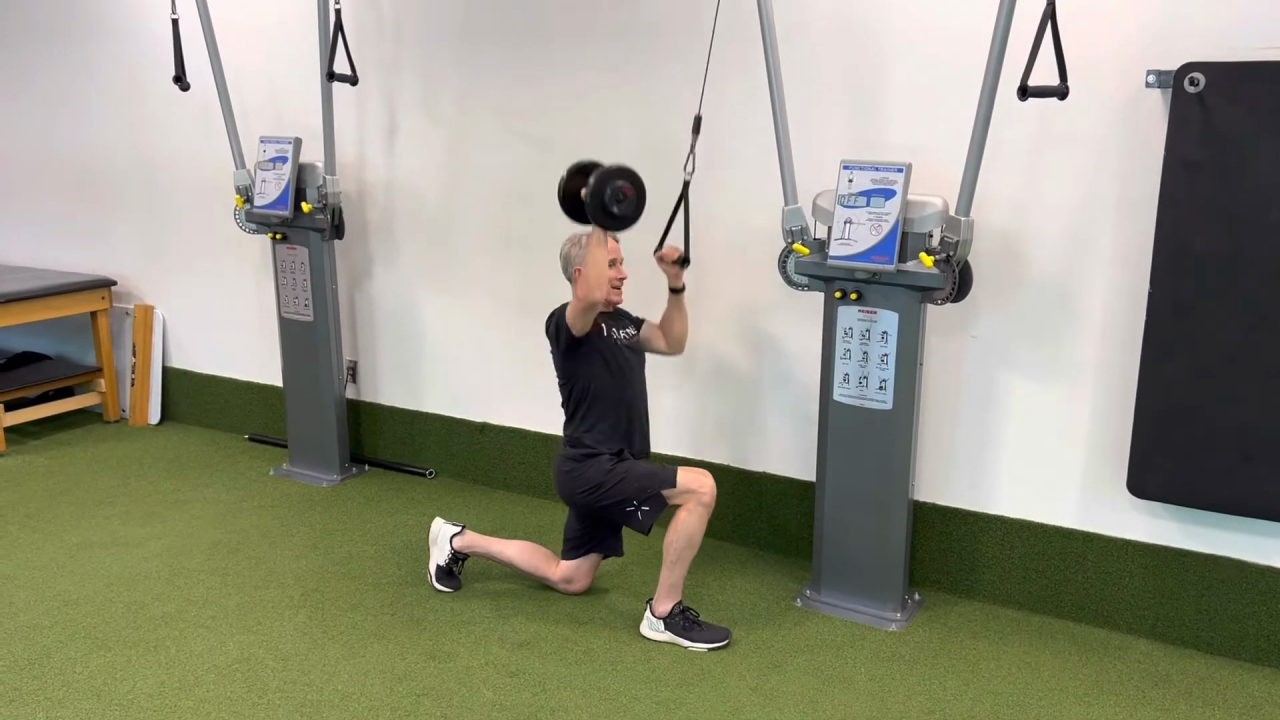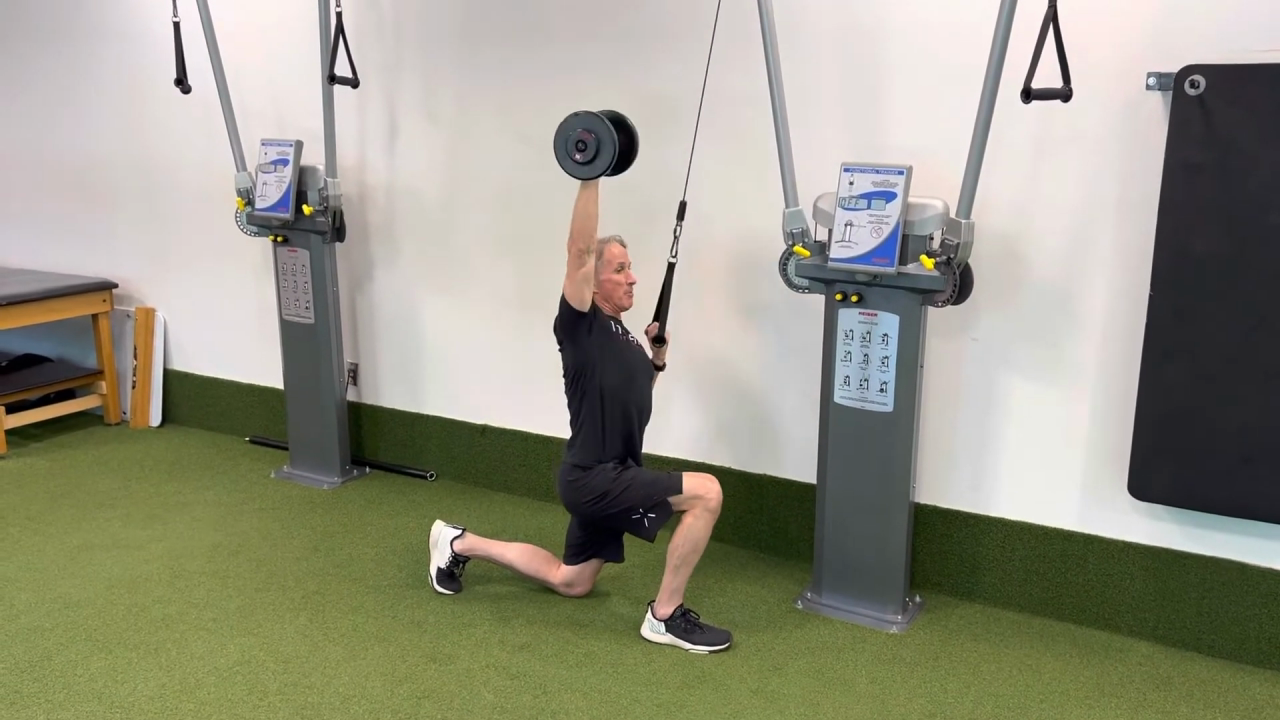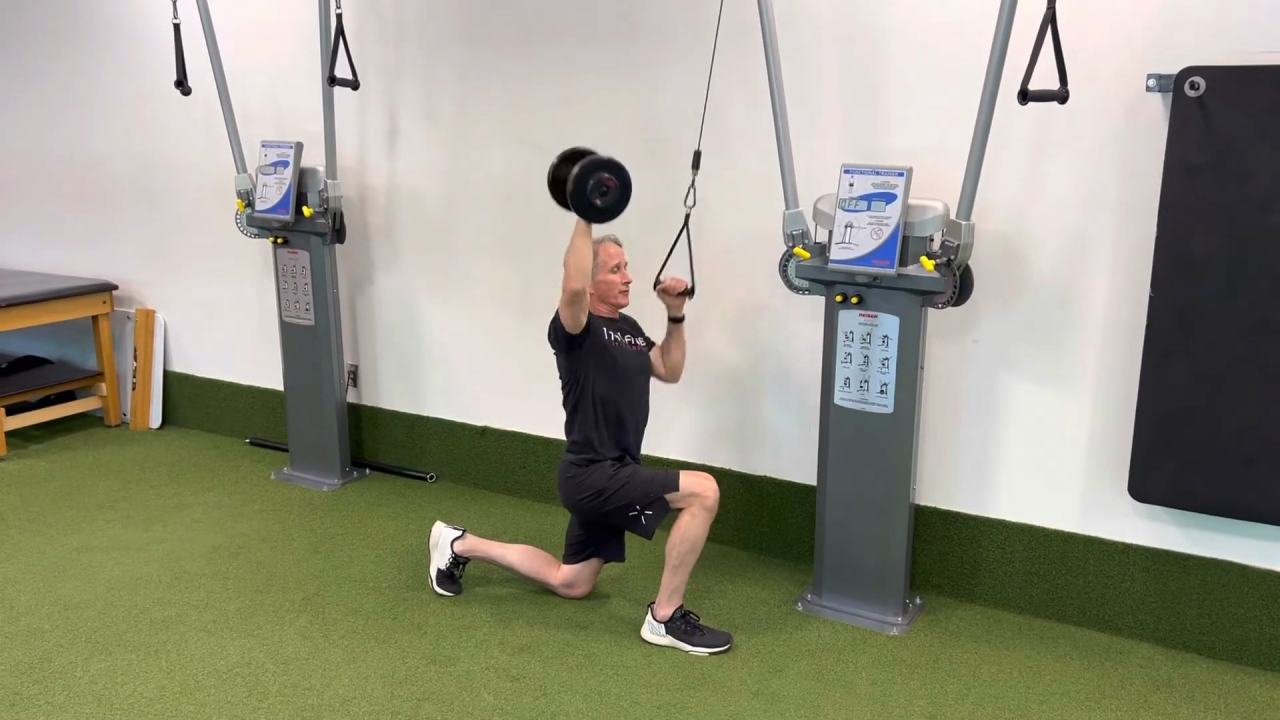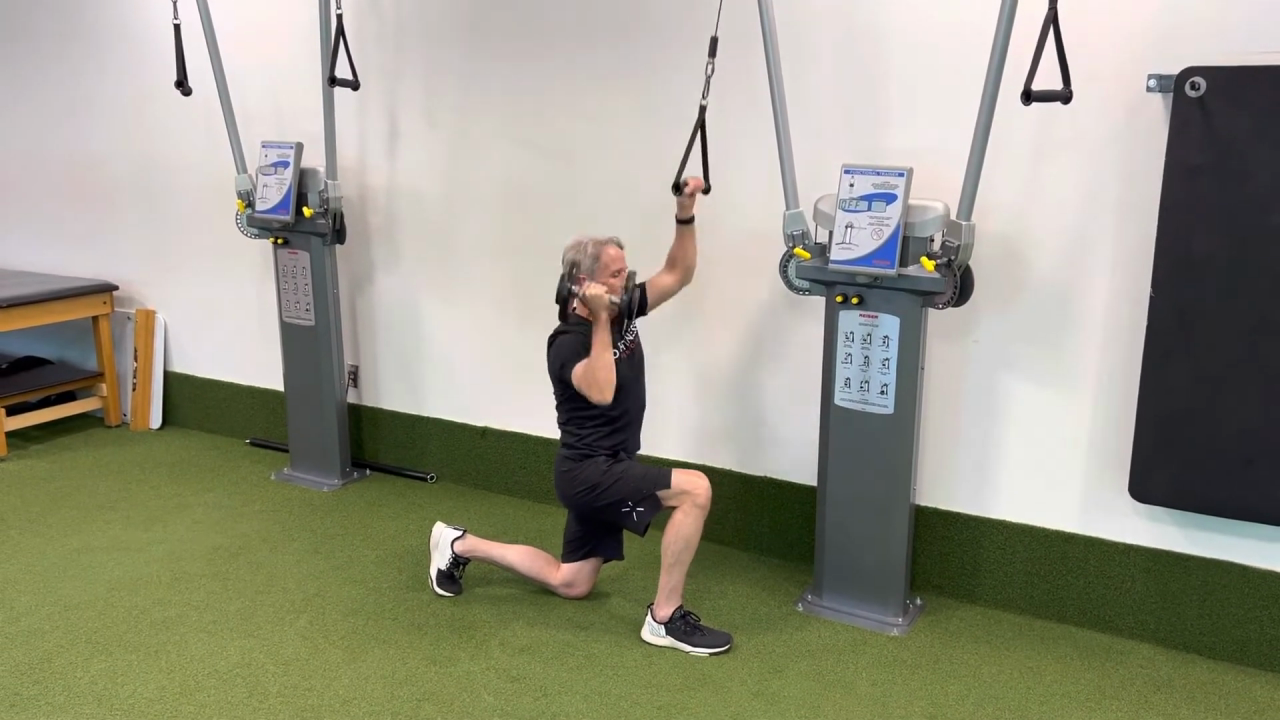
dt=0.5s
person 1, frame 1
left shoulder: (620, 320)
right shoulder: (565, 323)
left elbow: (674, 342)
right elbow: (592, 297)
left wrist: (675, 280)
right wrist: (598, 224)
left hip: (607, 469)
right hip: (592, 470)
left knee: (569, 577)
right knee: (699, 487)
left ankle: (459, 543)
right ankle: (664, 614)
person 1, frame 2
left shoulder: (619, 336)
right shoulder: (580, 324)
right elbow: (580, 250)
left wrist: (656, 359)
right wrist: (590, 177)
left hip: (609, 476)
right hip: (595, 479)
left knee: (569, 582)
right knee: (706, 494)
left ankle: (460, 545)
right ankle: (665, 616)
person 1, frame 3
left shoulder: (627, 328)
right shoulder: (571, 325)
left elbow: (671, 370)
right elbow: (574, 286)
left wrist: (674, 313)
right wrist: (582, 216)
left hip: (610, 473)
right hip: (593, 474)
left knee: (570, 581)
right knee: (702, 490)
left ankle: (460, 545)
right ankle: (666, 617)
person 1, frame 4
left shoulder: (622, 310)
right shoulder: (567, 341)
left elbow: (680, 273)
right elbow: (601, 392)
left wrist: (685, 214)
right wrist: (600, 321)
left hip: (605, 472)
right hip: (588, 472)
left knee: (570, 584)
right knee: (695, 489)
left ankle: (460, 546)
right ankle: (665, 618)
